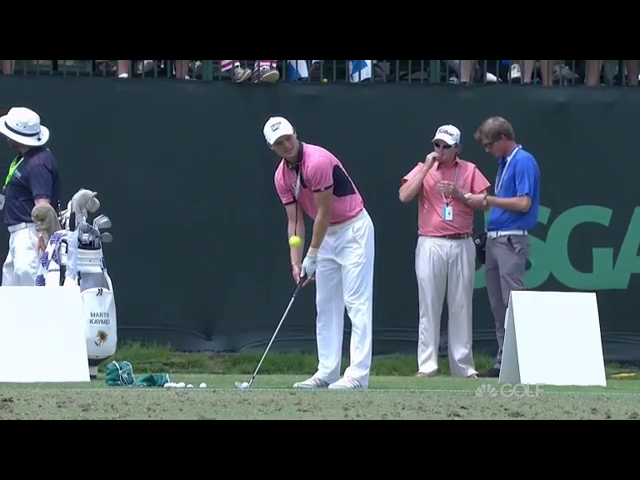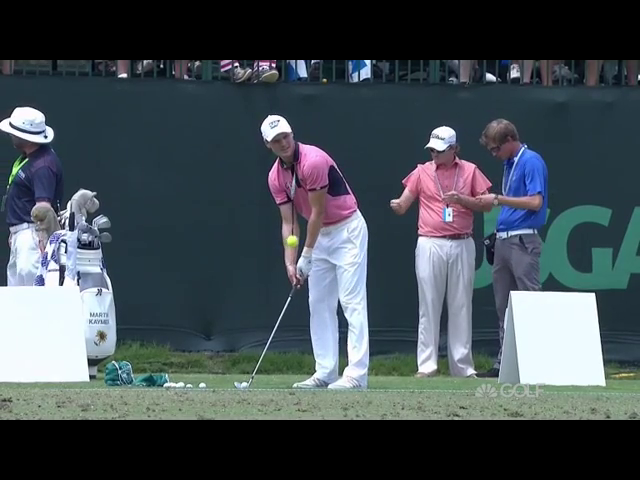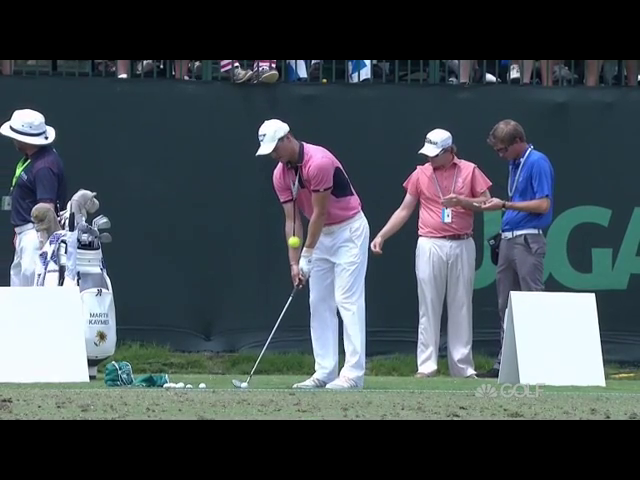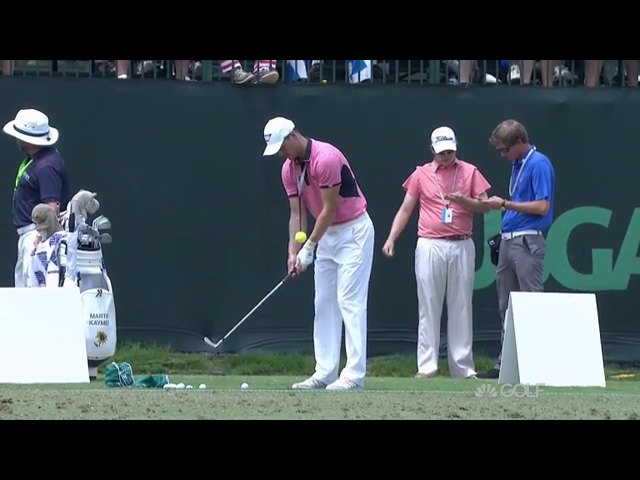
dt=0.5s
person 1, frame 1
left shoulder: (318, 161)
right shoulder: (281, 176)
left elbow: (324, 212)
right elbow: (295, 221)
left wrist: (311, 255)
right wrist: (296, 262)
left hip: (354, 229)
right hip: (328, 234)
left knee: (356, 302)
right knee: (326, 304)
left ankle: (357, 374)
right ankle: (327, 371)
person 1, frame 2
left shoulder: (314, 160)
right shoulder: (275, 177)
left elbow: (318, 212)
right elbow: (288, 222)
left wrist: (306, 256)
right wrist: (290, 263)
left hip: (348, 230)
right hip: (320, 235)
left knee: (351, 302)
right knee: (319, 304)
left ankle: (356, 374)
right ankle: (325, 371)
person 1, frame 3
left shoulder: (319, 161)
right shoulder: (279, 174)
left elbow: (319, 213)
right elbow: (292, 220)
left wrist: (307, 255)
right wrist: (294, 262)
left hip: (350, 230)
right hip: (322, 234)
left knee: (347, 300)
right knee: (320, 303)
left ankle: (353, 373)
right ankle: (325, 371)
person 1, frame 4
left shoulder: (327, 158)
right shoulder: (289, 169)
left elbow: (329, 209)
right elbow: (297, 213)
left wrist: (308, 247)
right wrist: (293, 252)
left hip: (353, 231)
right hip: (328, 234)
left knee: (350, 302)
right knee: (324, 304)
left ankle: (353, 375)
right ankle: (325, 372)
person 2, frame 1
left shoulder: (524, 161)
right shoulder: (504, 162)
left elbow: (523, 203)
left wrist: (487, 200)
left hip: (512, 240)
right hip: (495, 238)
left knee: (513, 301)
right knee: (498, 305)
right ankle: (503, 362)
person 2, frame 2
left shoulder: (532, 161)
right shoulder: (509, 164)
left elbow: (535, 202)
left wrist: (497, 199)
left hip: (523, 240)
right hip: (503, 239)
right knee: (503, 305)
right ankle: (504, 361)
person 2, frame 3
left shoulder: (538, 162)
right shoulder: (514, 164)
left elbow: (543, 205)
left wrist: (504, 205)
right wrist: (501, 205)
left hip: (528, 240)
right hip: (508, 239)
right knee: (505, 305)
right ankle: (504, 361)
person 2, frame 4
left shoulder: (540, 164)
right shoulder: (517, 164)
left elbow: (543, 206)
left wrist: (504, 204)
right wrist: (501, 204)
left hip: (527, 241)
right hip: (508, 240)
right knee: (506, 306)
right ankle: (505, 362)
person 3, frame 1
left shoulder: (470, 170)
right shoulder: (422, 169)
right elbow: (404, 196)
left wrist: (458, 193)
right wrist: (426, 168)
left hip: (462, 245)
right hip: (430, 245)
left knee: (461, 306)
right knee: (429, 305)
left ankle: (463, 365)
right ankle: (427, 364)
person 3, frame 2
left shoulder: (471, 171)
right shoulder: (422, 172)
left elbow: (486, 204)
right elbow: (403, 205)
left wrist: (461, 199)
right wrist: (396, 205)
left hip: (462, 246)
right hip: (430, 245)
left knee: (461, 306)
right knee: (429, 306)
left ankle: (462, 365)
right ankle: (426, 364)
person 3, frame 3
left shoulder: (470, 170)
right shoulder: (420, 174)
left elbow: (486, 202)
right elbow: (404, 210)
left wrist: (461, 200)
right wrist: (380, 236)
left hip: (462, 246)
right hip: (430, 246)
left knee: (461, 306)
right knee: (428, 306)
left ankle: (462, 365)
right ankle: (426, 364)
person 3, frame 4
left shoulder: (469, 171)
right shoulder: (421, 173)
left elbow: (485, 206)
right elbow: (405, 210)
left wrist: (463, 201)
right wrist: (391, 238)
left hip: (462, 247)
right hip: (430, 246)
left knee: (461, 307)
right knee: (428, 307)
left ankle: (463, 366)
right ankle: (426, 365)
person 4, frame 1
left shoulder: (38, 163)
right shoulder: (25, 157)
left elbow: (43, 203)
left hip: (31, 233)
right hip: (20, 233)
left knee: (29, 281)
person 4, frame 2
left shoulder: (43, 165)
right shoulder: (27, 156)
left elbow: (43, 205)
left hip: (32, 233)
right hip: (21, 233)
left knee: (31, 283)
right knee: (15, 281)
person 4, frame 3
left shoulder: (44, 166)
right shoulder: (31, 158)
left elbow: (47, 207)
left hip: (36, 234)
right hip: (26, 232)
left knee: (33, 283)
right knee: (18, 281)
person 4, frame 4
left shoulder: (47, 165)
right shoulder: (33, 158)
left elbow: (53, 206)
left hip: (38, 234)
right hip: (27, 234)
right knee: (22, 281)
